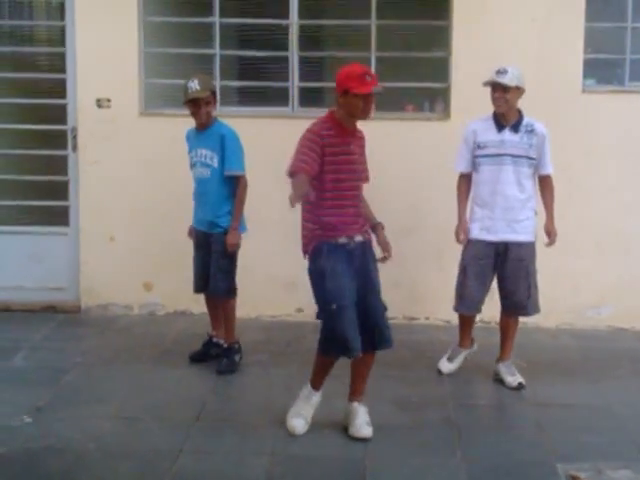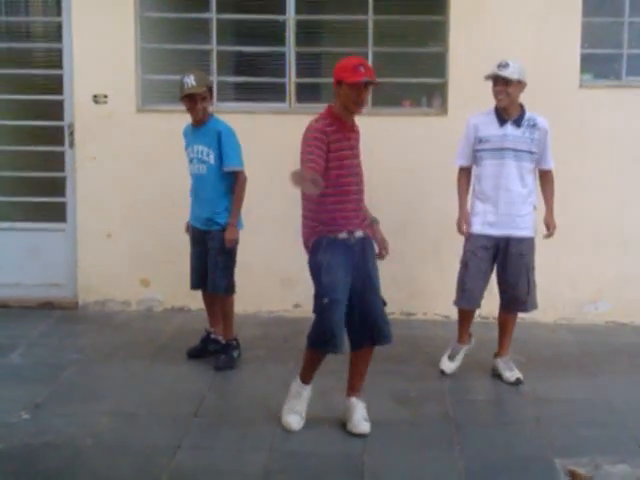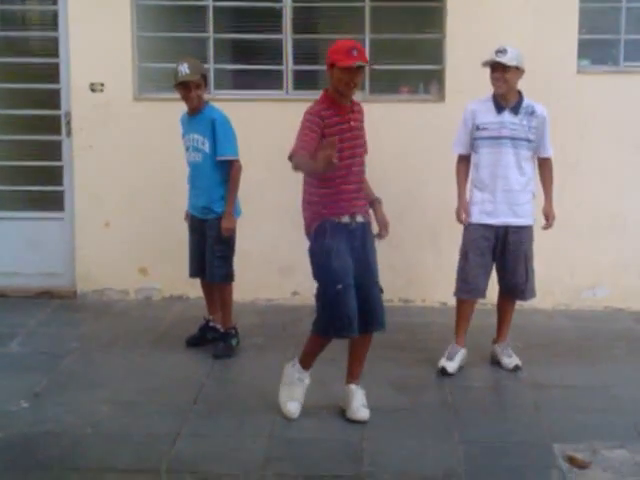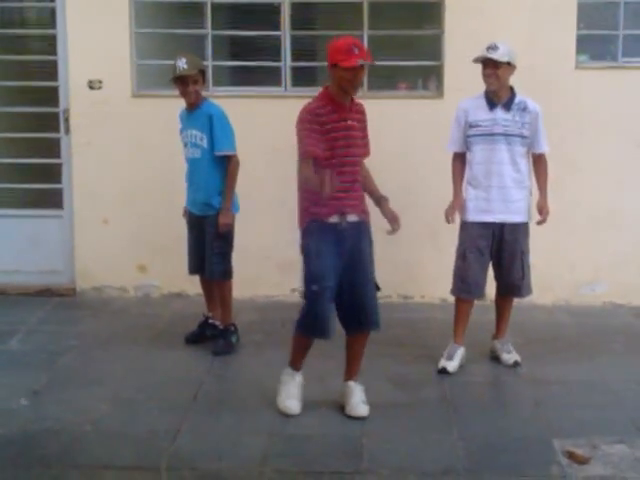
dt=0.2s
person 1, frame 1
left shoulder: (359, 137)
right shoulder: (318, 134)
right elbow: (298, 176)
left wrist: (377, 227)
right wrist: (300, 189)
left hip: (359, 243)
right hip: (327, 245)
left knee: (374, 326)
right knee: (341, 327)
left ankle: (356, 405)
right ankle: (311, 392)
person 1, frame 2
left shoulder: (353, 129)
right shoulder: (320, 129)
right elbow: (308, 174)
left wrist: (373, 225)
right wrist: (307, 181)
left hip: (359, 238)
right hip: (327, 239)
left knee: (371, 321)
right knee: (329, 321)
left ankle: (354, 400)
right ankle: (301, 387)
person 1, frame 3
left shoulder: (357, 112)
right shoulder: (316, 114)
right elbow: (299, 160)
left wrist: (375, 203)
right wrist: (316, 161)
left hip: (359, 223)
right hip: (328, 224)
left knee: (369, 308)
right knee: (339, 307)
left ankle: (353, 387)
right ankle: (298, 371)
person 1, frame 4
left shoulder: (359, 113)
right shoulder: (312, 113)
right elbow: (306, 166)
left wrist: (383, 203)
right wrist: (318, 183)
left hip: (356, 222)
right hip: (321, 224)
left knee: (363, 306)
right knee: (318, 304)
left ankle: (352, 384)
right ankle: (292, 374)
person 2, frame 1
left shoulder: (537, 132)
right shoulder: (475, 130)
left elbow: (545, 177)
right elbow: (465, 176)
left wrist: (550, 218)
right wrist: (461, 217)
left hip: (520, 231)
right hip: (481, 229)
left knee: (516, 298)
right knee: (468, 293)
left ankle: (504, 362)
right ankle: (464, 343)
person 2, frame 2
left shoulder: (539, 127)
right shoulder: (477, 124)
left elbow: (545, 172)
right elbow: (465, 169)
left wrist: (549, 212)
right wrist: (462, 209)
left hip: (520, 226)
right hip: (482, 223)
left knee: (515, 294)
right knee: (468, 289)
left ankle: (502, 357)
right ankle: (462, 341)
person 2, frame 3
left shoulder: (537, 114)
right shoulder: (474, 111)
left elbow: (544, 160)
right elbow: (464, 158)
left wrist: (548, 201)
right wrist: (461, 197)
left hip: (519, 213)
right hip: (481, 212)
left knee: (513, 282)
right knee: (470, 280)
left ankle: (501, 344)
right ankle: (458, 346)
person 2, frame 4
left shoulder: (529, 110)
right shoulder: (467, 109)
left elbow: (538, 156)
right elbow: (459, 156)
left wrist: (543, 197)
right wrist: (456, 195)
left hip: (515, 210)
right hip: (477, 210)
left knee: (511, 278)
right knee: (468, 277)
left ankle: (500, 340)
right ankle: (457, 344)
person 3, frame 1
left shoulder: (225, 135)
right shoulder: (191, 136)
left elbow: (241, 182)
left wrist: (234, 227)
left hip: (223, 227)
right hip: (202, 226)
left knee: (223, 287)
right knee: (206, 286)
left ankle: (232, 345)
right ankle: (216, 339)
person 3, frame 2
left shoulder: (222, 131)
right shoulder: (187, 132)
left elbow: (240, 177)
left wrist: (233, 223)
left hip: (221, 224)
right hip: (199, 222)
left knee: (221, 284)
right knee: (203, 283)
left ankle: (230, 342)
right ankle: (214, 335)
person 3, frame 3
left shoulder: (217, 119)
right shoulder: (185, 120)
left elbow: (235, 166)
left wrist: (229, 212)
left hip: (218, 212)
right hip: (198, 211)
left knee: (220, 272)
right knee: (202, 271)
left ankle: (229, 330)
right ankle: (212, 323)
person 3, frame 4
left shoulder: (214, 114)
right shoulder: (184, 116)
left elbow: (232, 161)
left wrist: (227, 208)
left hip: (216, 209)
right hip: (195, 207)
left knee: (219, 269)
right knee: (201, 267)
left ankle: (228, 327)
right ankle: (212, 320)
